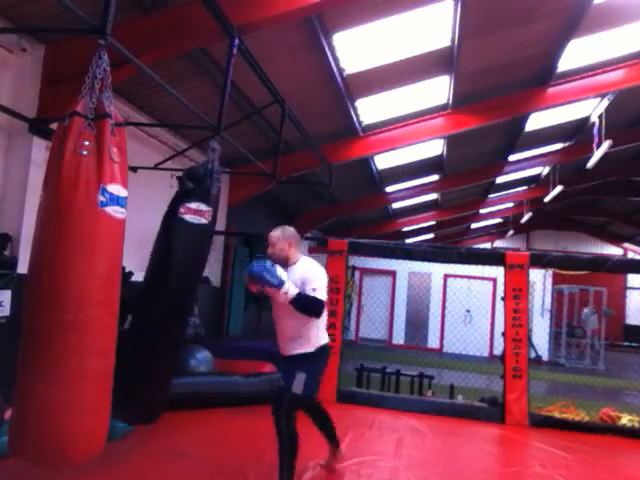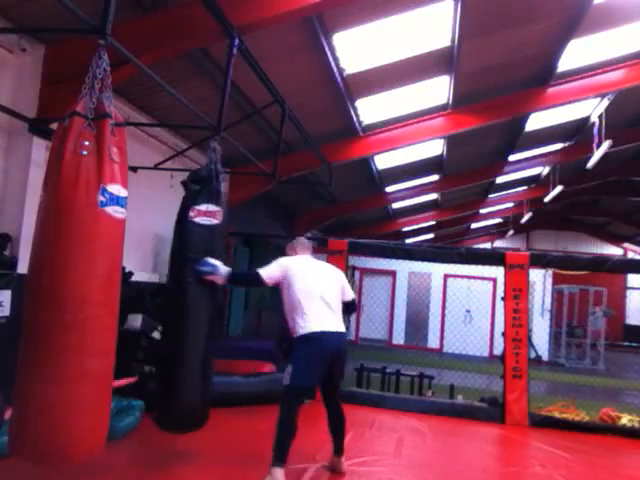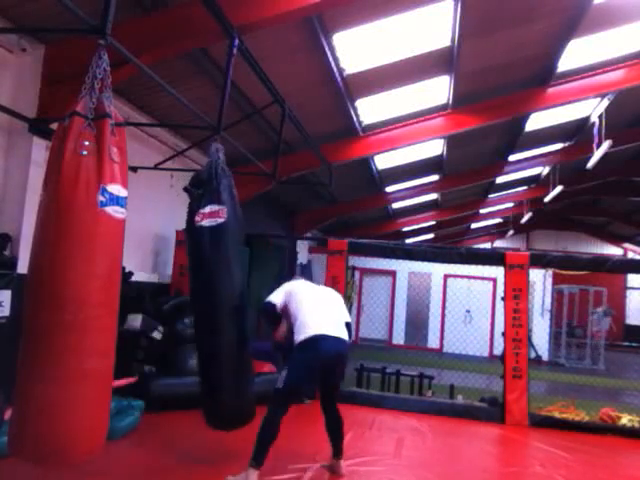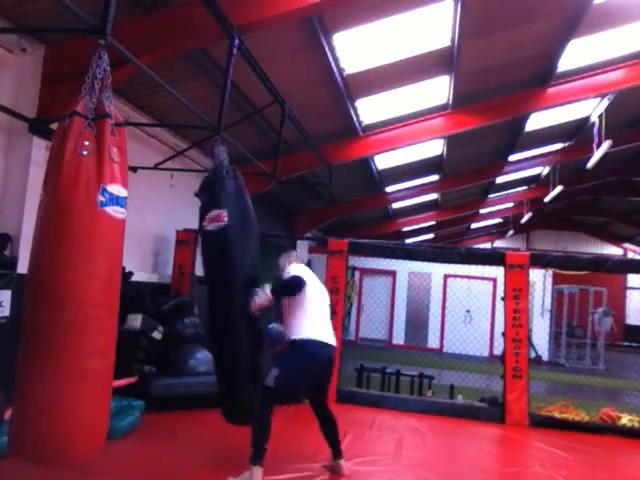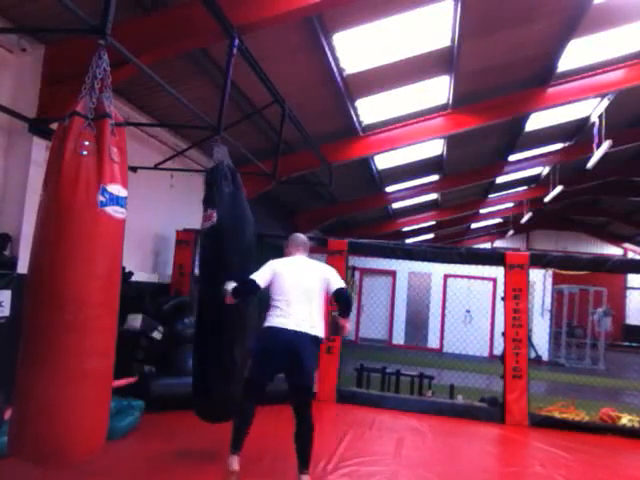
dt=0.3s
person 1, frame 1
left shoulder: (311, 271)
right shoulder: (276, 267)
left elbow: (315, 309)
right elbow: (258, 297)
left wrist: (285, 288)
right wrist: (255, 284)
left hip: (310, 353)
right hip: (292, 351)
left knee: (283, 412)
right knee: (305, 401)
right ankle: (334, 449)
person 1, frame 2
left shoulder: (287, 264)
right shoulder: (334, 271)
left elbow: (254, 278)
right elbow: (352, 306)
left wrist: (223, 273)
left hip: (311, 340)
right hip: (338, 339)
left knee: (290, 406)
right knee: (332, 400)
right ankle: (338, 459)
person 1, frame 3
left shoulder: (290, 287)
right shoulder: (333, 293)
left elbow: (268, 310)
right elbow: (348, 328)
left wrist: (280, 327)
left hip: (313, 346)
right hip: (340, 347)
left knee: (277, 407)
right knee: (329, 404)
right ankle: (337, 461)
person 1, frame 4
left shoulder: (294, 272)
right shoulder: (319, 287)
left elbow: (295, 283)
left wrist: (265, 296)
left hip: (304, 348)
right hip: (326, 350)
left knee: (265, 402)
right knee: (319, 405)
right ankle: (338, 461)
person 1, frame 5
left shoulder: (277, 265)
right shoulder: (326, 270)
left elbow: (249, 287)
right elbow: (344, 298)
left wrist: (231, 293)
right wrist: (342, 319)
left hip: (273, 336)
right hip: (306, 341)
left knee: (250, 397)
right knee: (303, 410)
left ankle: (234, 458)
